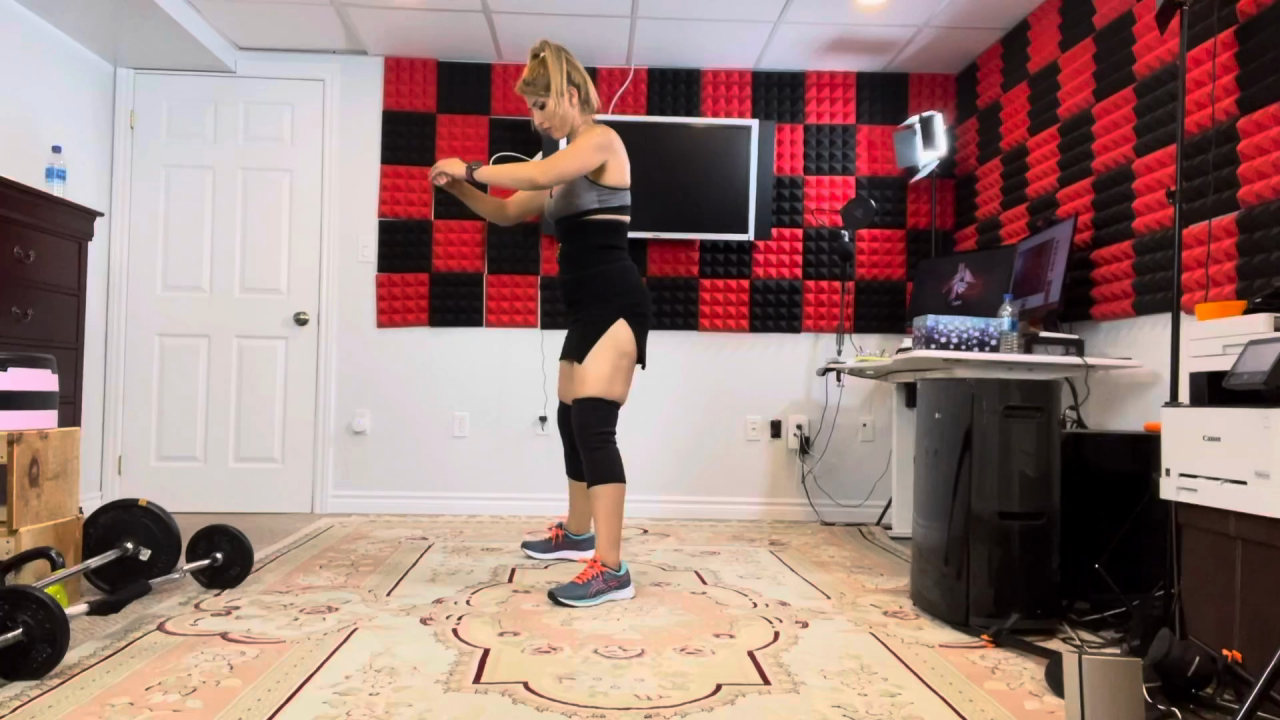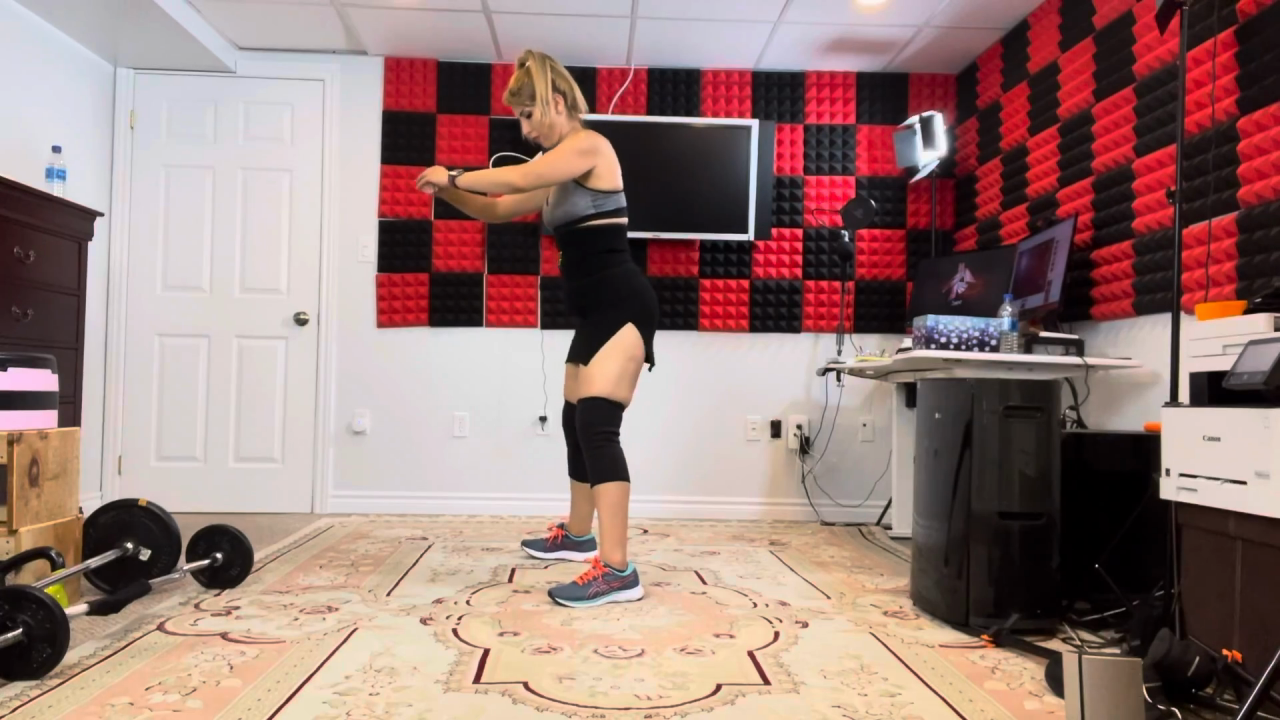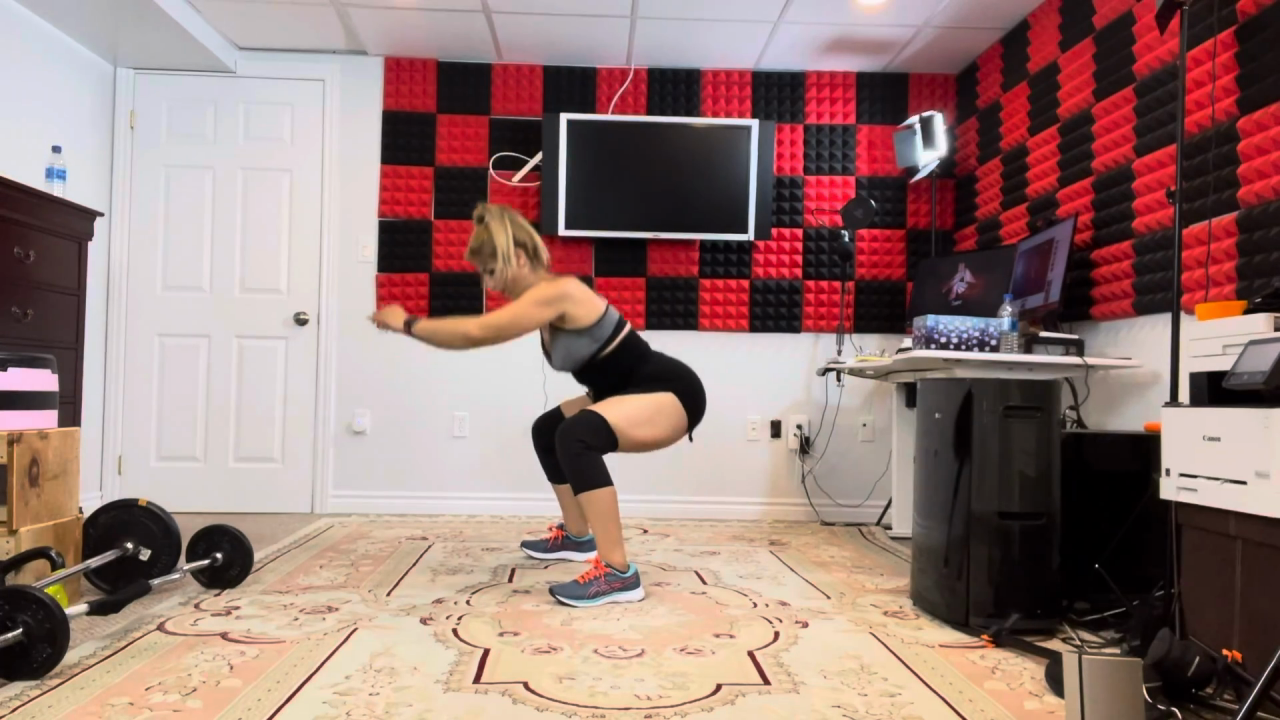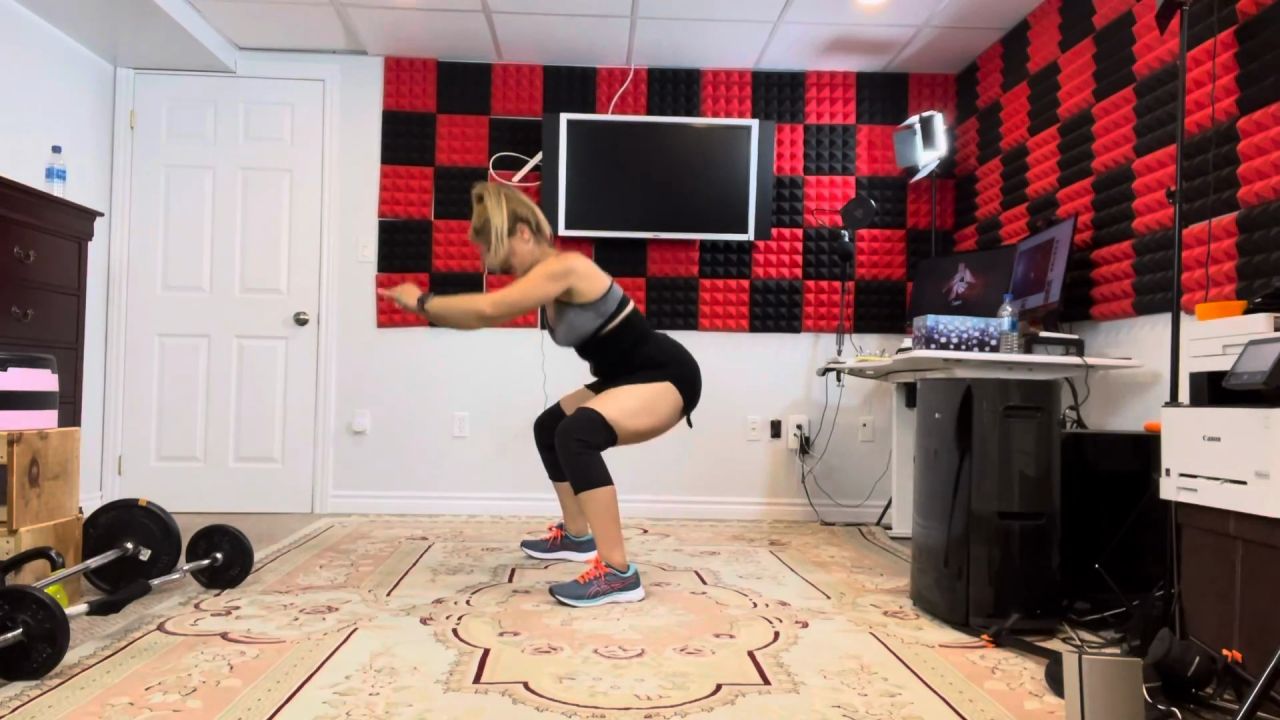
dt=0.5s
person 1, frame 1
left shoulder: (601, 140)
right shoulder: (566, 166)
left elbow: (537, 174)
right elbow: (508, 212)
left wrist: (471, 169)
right wrist: (460, 186)
left hip: (613, 302)
right hip: (589, 307)
left knee: (593, 425)
right knee: (571, 422)
left ankle: (610, 569)
right ankle: (576, 532)
person 1, frame 2
left shoulder: (590, 147)
right shoulder: (558, 172)
left elbow: (517, 179)
right elbow: (499, 209)
left wrist: (453, 176)
right wrist: (448, 189)
left hip: (624, 308)
right hip: (599, 314)
left knee: (595, 422)
right knee: (577, 421)
left ankle: (617, 570)
right ankle: (577, 534)
person 1, frame 3
left shoulder: (559, 292)
right shoulder: (542, 301)
left elbow: (478, 332)
right elbow: (479, 333)
left wrist: (410, 324)
right wrist: (416, 323)
left hip: (672, 392)
right hip: (636, 390)
left knee: (576, 436)
right knee: (548, 432)
left ankle: (618, 571)
right ankle: (577, 534)
person 1, frame 4
left shoulder: (566, 266)
right shoulder: (544, 280)
left elbow: (489, 307)
right elbow: (483, 315)
left wrist: (422, 303)
right wrist: (422, 302)
left hip: (667, 375)
right hip: (630, 377)
left knee: (577, 435)
right knee: (550, 428)
left ankle: (617, 572)
right ankle: (577, 535)
